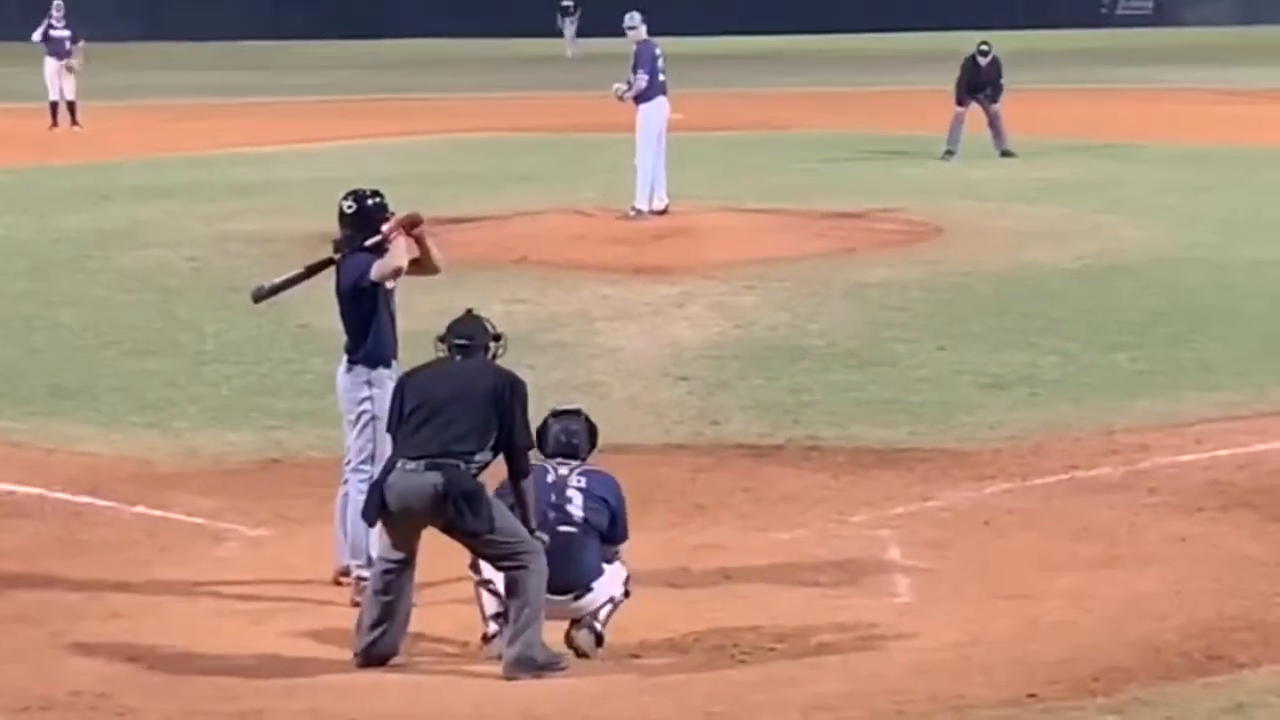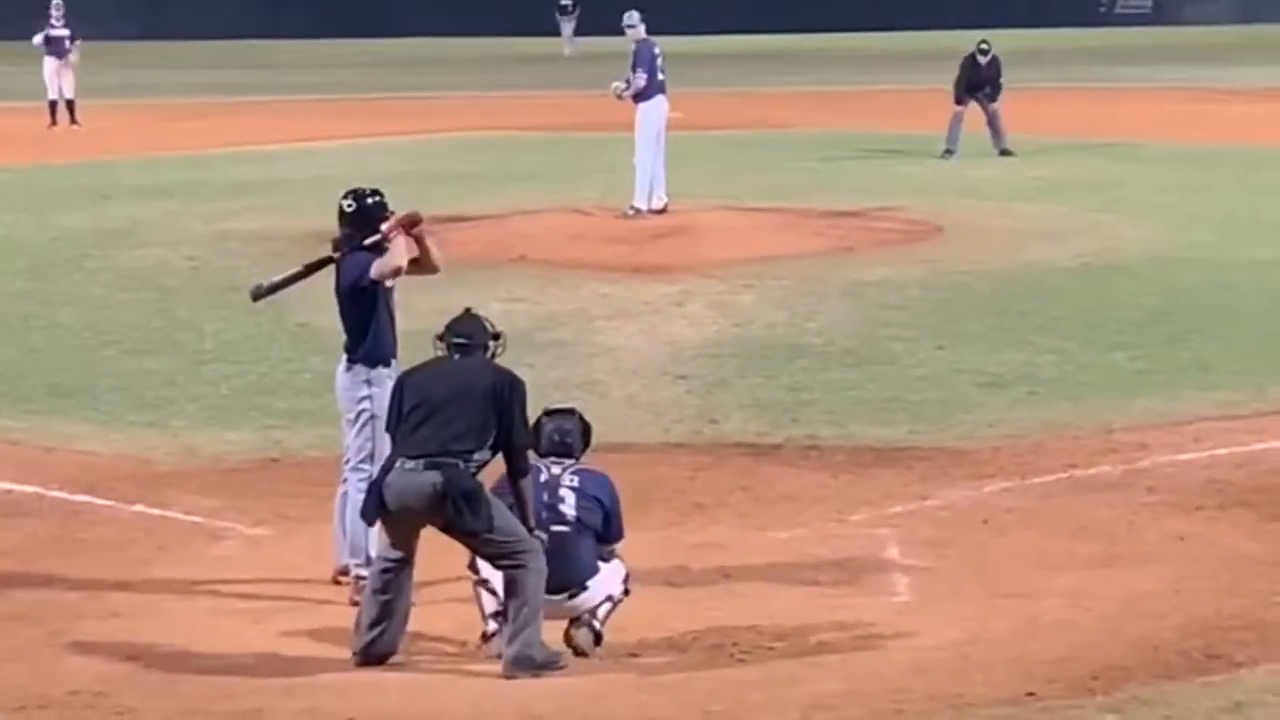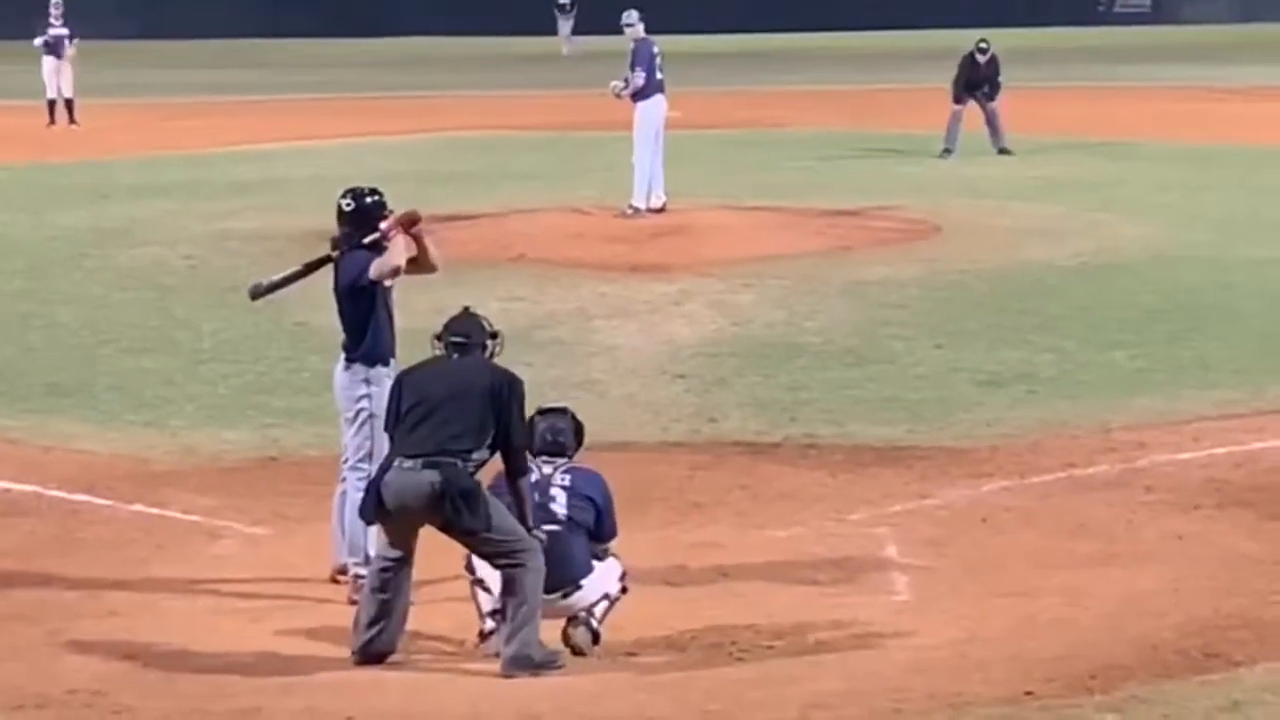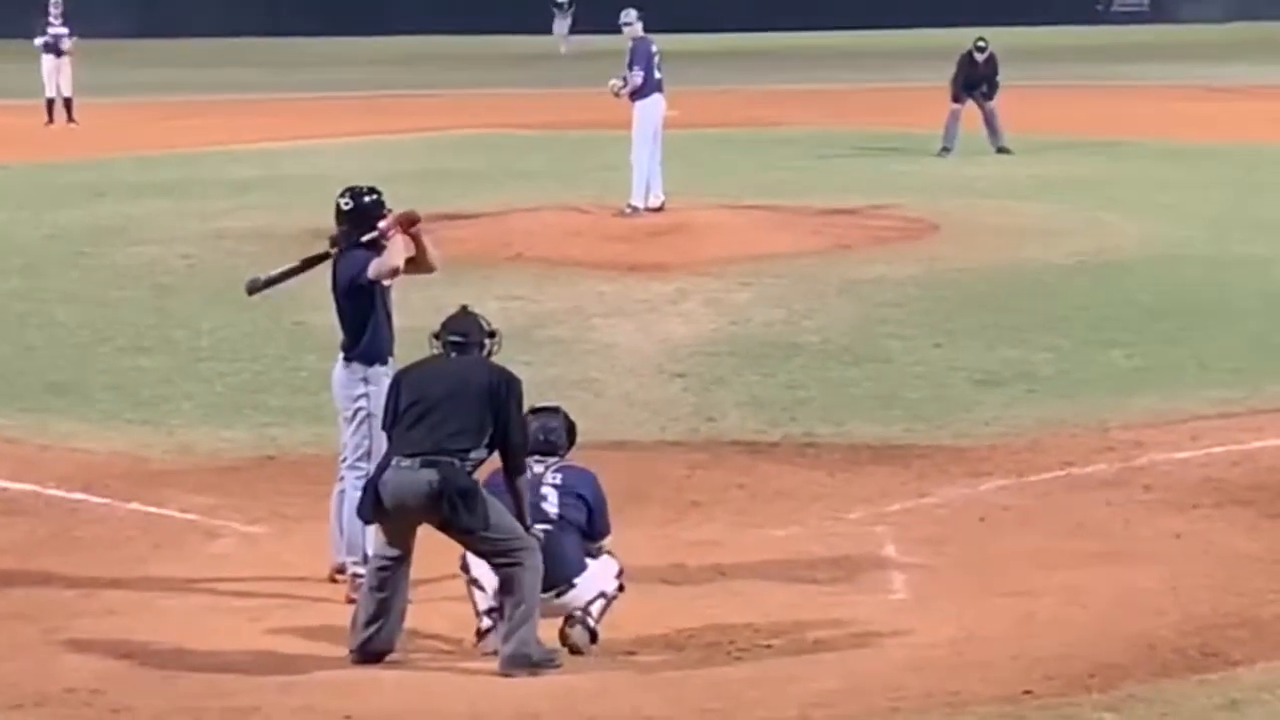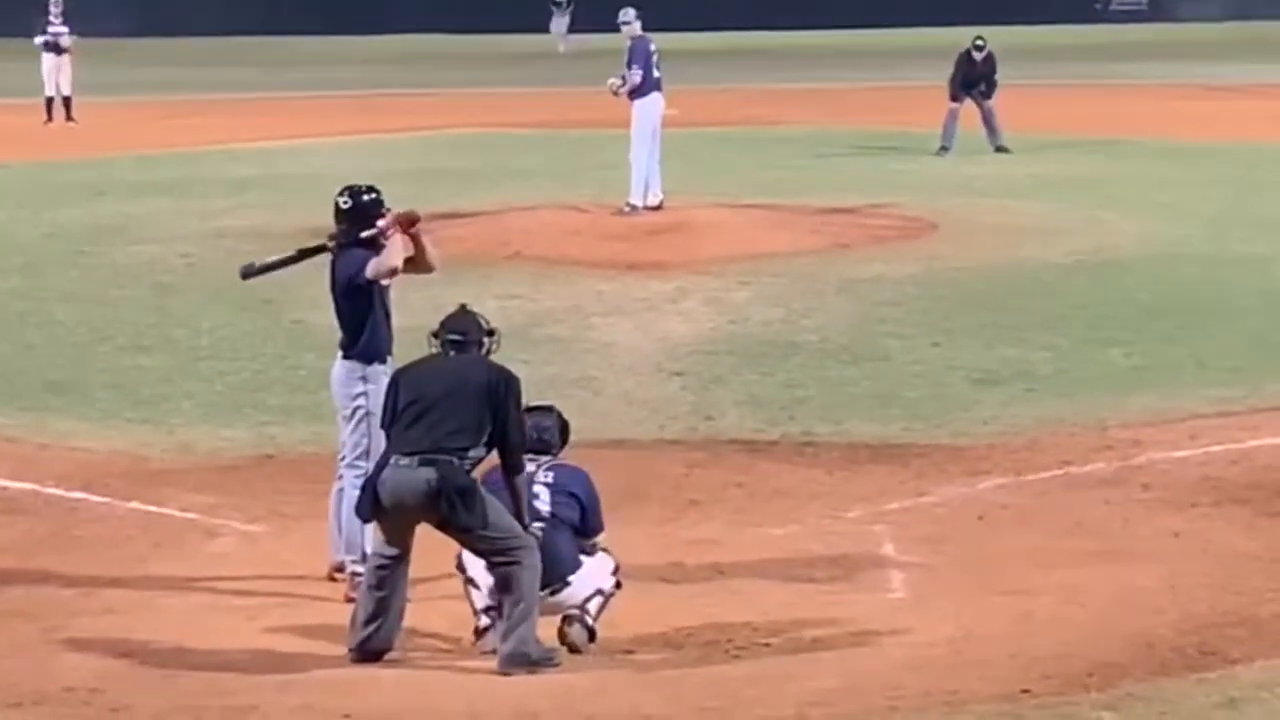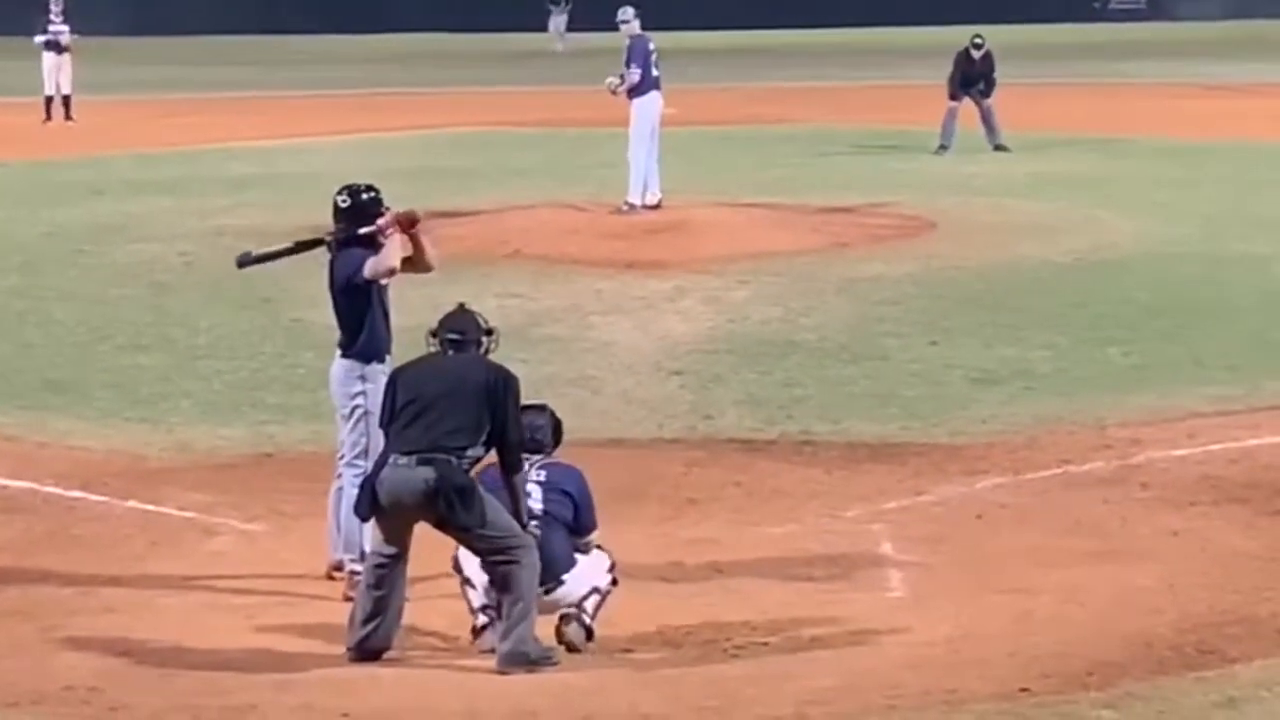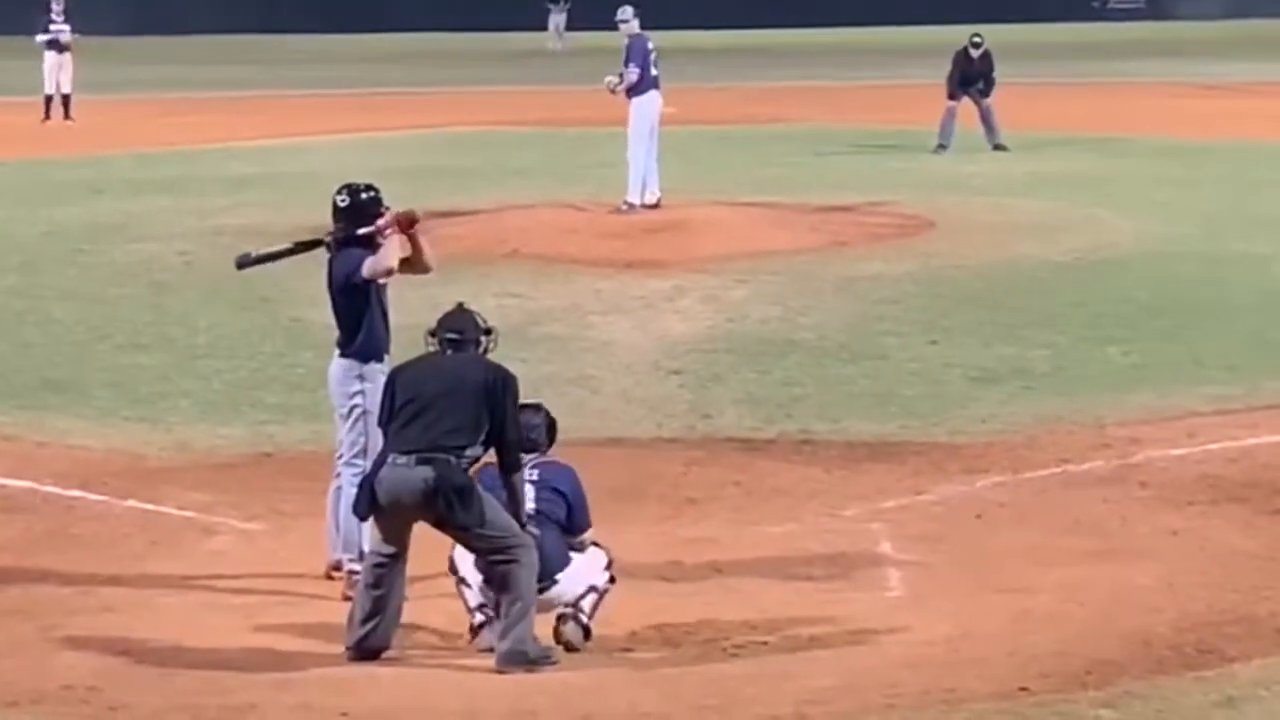
dt=0.1s
person 1, frame 1
left shoulder: (373, 259)
right shoulder: (356, 263)
left elbow: (432, 267)
right elbow: (396, 267)
left wrist: (416, 235)
right wrist: (398, 238)
left hip: (372, 373)
right hip: (367, 376)
left knee: (357, 470)
right knee: (370, 474)
left ankle: (349, 561)
right ankle: (364, 577)
person 1, frame 2
left shoulder: (373, 258)
right shoulder: (356, 262)
left elbow: (431, 266)
right elbow: (396, 266)
left wrist: (417, 235)
right wrist: (399, 237)
left hip: (370, 372)
right hip: (366, 375)
left knee: (356, 470)
right knee: (369, 474)
left ankle: (348, 560)
right ankle: (363, 576)
person 1, frame 3
left shoulder: (370, 257)
right shoulder: (355, 261)
left elbow: (430, 266)
right elbow: (394, 265)
left wrist: (415, 234)
right wrist: (397, 237)
left hip: (370, 371)
right hip: (365, 375)
left knee: (355, 468)
right knee: (368, 473)
left ankle: (346, 559)
right ankle: (362, 575)
person 1, frame 4
left shoulder: (369, 256)
right shoulder: (353, 260)
left elbow: (428, 266)
right elbow: (393, 266)
left wrist: (413, 234)
right wrist: (397, 237)
left hip: (366, 370)
right hip: (363, 374)
left knee: (353, 468)
right knee: (366, 472)
left ankle: (344, 558)
right ankle: (360, 574)
person 1, frame 5
left shoulder: (367, 255)
right shoulder: (351, 259)
left elbow: (428, 265)
right elbow: (391, 267)
left wrist: (412, 233)
right wrist: (394, 238)
left hip: (366, 369)
right hip: (362, 372)
left knee: (352, 466)
right knee: (366, 471)
left ankle: (343, 557)
right ankle: (359, 573)
person 1, frame 6
left shoulder: (366, 254)
right shoulder: (350, 258)
left elbow: (426, 265)
right elbow: (389, 267)
left wrist: (411, 233)
right wrist: (394, 237)
left hip: (363, 368)
right hip: (361, 372)
left knee: (350, 465)
right knee: (364, 470)
left ankle: (342, 556)
right ankle: (357, 572)
person 1, frame 7
left shoulder: (366, 253)
right shoulder: (348, 258)
left elbow: (425, 265)
right elbow: (385, 267)
left wrist: (410, 234)
right wrist: (392, 237)
left hip: (361, 368)
right hip: (360, 371)
left knee: (349, 464)
right knee: (364, 469)
left ankle: (340, 555)
right ankle: (356, 571)
person 2, frame 1
left shoulder: (412, 378)
right shoulder: (505, 382)
right elbow: (518, 462)
left wrist: (410, 485)
right wrist: (530, 525)
left hip: (399, 481)
right hip: (450, 484)
left knee: (394, 556)
right knee: (527, 556)
left ankle: (373, 647)
right ankle: (525, 656)
person 2, frame 2
left shoulder: (411, 377)
right shoulder: (504, 381)
right elbow: (517, 462)
left wrist: (408, 489)
right wrist: (529, 523)
left hip: (398, 480)
right hip: (448, 483)
left knee: (393, 555)
right knee: (526, 555)
left ankle: (372, 646)
right ankle: (524, 655)
person 2, frame 3
left shoulder: (409, 376)
right shoulder: (502, 380)
right elbow: (515, 461)
left wrist: (408, 502)
right wrist: (527, 523)
left hip: (396, 479)
right hip: (447, 482)
left knee: (392, 554)
right knee: (524, 554)
left ankle: (370, 645)
right ankle: (523, 654)
person 2, frame 4
left shoulder: (408, 375)
right shoulder: (500, 379)
right elbow: (513, 460)
left wrist: (405, 500)
right wrist: (526, 522)
left hip: (394, 478)
right hip: (445, 481)
left knee: (390, 552)
right knee: (522, 553)
left ankle: (369, 644)
right ankle: (521, 652)
person 2, frame 5
left shoulder: (406, 374)
right shoulder: (498, 378)
right elbow: (512, 458)
right wrist: (524, 521)
left hip: (393, 477)
right hip: (444, 479)
left knee: (389, 552)
right knee: (520, 551)
left ankle: (368, 643)
right ankle: (519, 651)
person 2, frame 6
left shoulder: (404, 373)
right shoulder: (497, 377)
right elbow: (510, 457)
right wrist: (523, 520)
left hip: (391, 476)
right hip: (442, 478)
left knee: (387, 551)
right knee: (518, 550)
left ankle: (366, 642)
right ankle: (518, 650)
person 2, frame 7
left shoulder: (403, 372)
right shoulder: (495, 376)
right elbow: (509, 457)
left wrist: (402, 480)
right wrist: (521, 518)
left hip: (390, 476)
right hip: (441, 477)
left knee: (386, 551)
right knee: (518, 550)
left ankle: (365, 641)
right ankle: (517, 650)
person 3, frame 1
right shoulder: (606, 483)
right elbow: (613, 551)
right hip: (580, 597)
left knee: (484, 559)
right knee: (618, 573)
left ankle: (498, 632)
right ankle: (588, 627)
person 3, frame 2
right shoulder: (600, 482)
right elbow: (610, 550)
right hip: (576, 596)
left knee: (482, 559)
right knee: (617, 571)
left ankle: (497, 631)
right ankle: (587, 626)
person 3, frame 3
left shoulder: (506, 478)
right shoulder: (592, 480)
right elbow: (604, 549)
right hip: (571, 594)
left knee: (478, 558)
right knee: (614, 570)
left ankle: (495, 629)
right ankle: (585, 624)
person 3, frame 4
left shoulder: (500, 477)
right shoulder: (584, 479)
right elbow: (598, 547)
right hip: (565, 592)
left knee: (473, 557)
right knee: (610, 568)
left ankle: (492, 627)
right ankle: (582, 623)
person 3, frame 5
left shoulder: (494, 476)
right shoulder: (576, 477)
right elbow: (593, 545)
right hip: (561, 592)
left knee: (469, 556)
right knee: (606, 565)
left ankle: (489, 626)
right ankle: (580, 622)
person 3, frame 6
left shoulder: (488, 475)
right shoulder: (570, 475)
right elbow: (587, 543)
left hip: (497, 589)
right hip: (556, 590)
left knee: (465, 555)
right knee: (602, 562)
left ankle: (487, 625)
right ankle: (577, 621)
person 3, frame 7
left shoulder: (484, 474)
right shoulder: (563, 474)
right elbow: (582, 542)
left hip: (493, 589)
right hip: (550, 588)
left knee: (461, 555)
right knee: (599, 560)
left ankle: (485, 623)
right ankle: (575, 621)
person 4, frame 1
left shoulder: (642, 50)
right shoulder: (654, 47)
left elbow: (642, 83)
left wrist: (627, 95)
right wrist: (627, 86)
left hip: (649, 106)
right hip: (660, 103)
left knee: (644, 158)
right knee: (657, 157)
left ankle: (641, 206)
right ankle: (660, 202)
person 4, frame 2
left shoulder: (641, 48)
right shoulder: (653, 46)
left elbow: (641, 81)
left wrist: (626, 93)
right wrist: (626, 84)
left hip: (648, 105)
right hip: (659, 102)
left knee: (643, 157)
right knee: (656, 156)
left ankle: (640, 205)
right ankle: (659, 201)
person 4, frame 3
left shoulder: (640, 47)
right shoulder: (651, 45)
left elbow: (639, 80)
left wrist: (625, 92)
right wrist: (625, 83)
left hip: (647, 104)
right hip: (657, 101)
left knee: (641, 156)
right knee: (654, 155)
left ankle: (638, 204)
right ankle: (657, 200)
person 4, frame 4
left shoulder: (638, 46)
right shoulder: (650, 44)
left elbow: (638, 79)
left wrist: (623, 91)
right wrist: (623, 81)
left hip: (645, 103)
right hip: (656, 100)
left knee: (640, 155)
right knee: (653, 154)
left ankle: (637, 204)
right ankle: (656, 199)
person 4, frame 5
left shoulder: (637, 45)
right shoulder: (648, 43)
left elbow: (636, 78)
left wrist: (622, 90)
right wrist: (622, 80)
left hip: (644, 102)
right hip: (655, 99)
left knee: (639, 154)
right knee: (651, 153)
left ankle: (635, 202)
right ankle: (654, 198)
person 4, frame 6
left shoulder: (636, 44)
right shoulder: (647, 42)
left elbow: (635, 77)
left wrist: (620, 89)
right wrist: (621, 79)
left hip: (643, 101)
right hip: (653, 98)
left knee: (637, 153)
right knee: (650, 152)
left ankle: (634, 201)
right ankle: (653, 197)
person 4, frame 7
left shoulder: (634, 43)
right shoulder: (646, 41)
left elbow: (633, 76)
left wrist: (619, 88)
right wrist: (619, 78)
left hip: (642, 100)
right hip: (653, 97)
left knee: (635, 152)
right knee: (649, 151)
left ankle: (632, 201)
right ankle: (652, 196)
